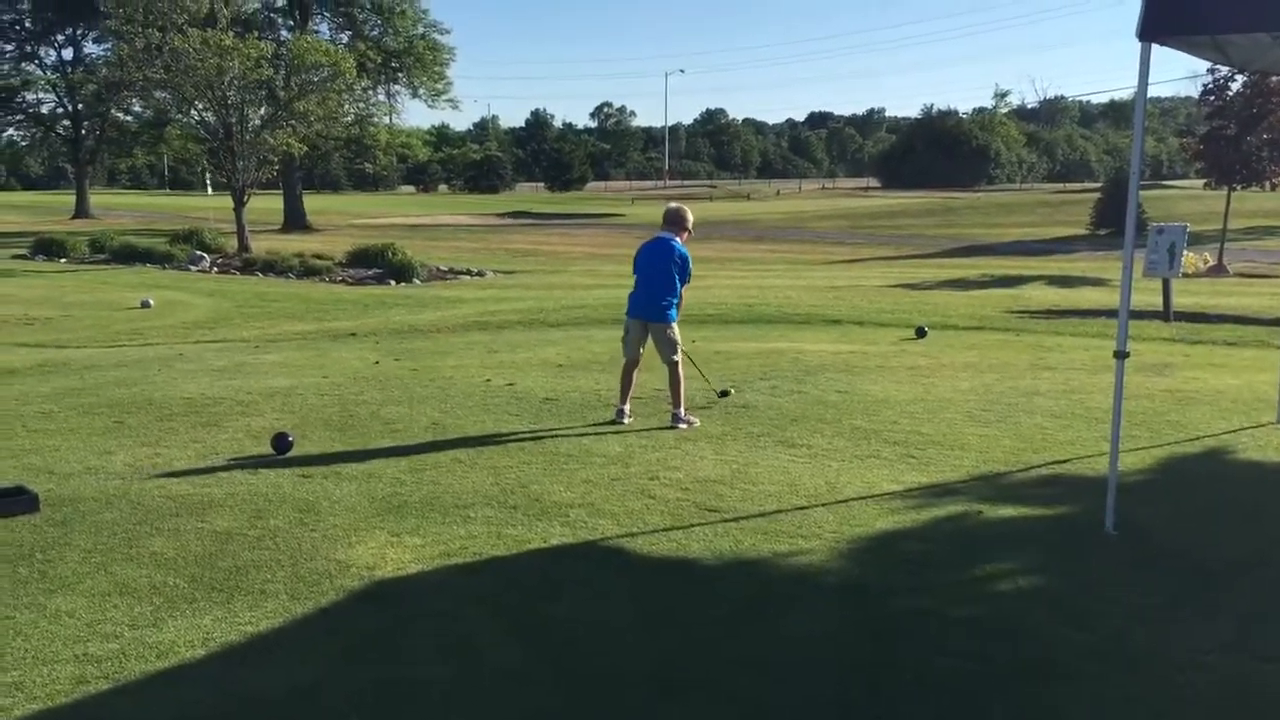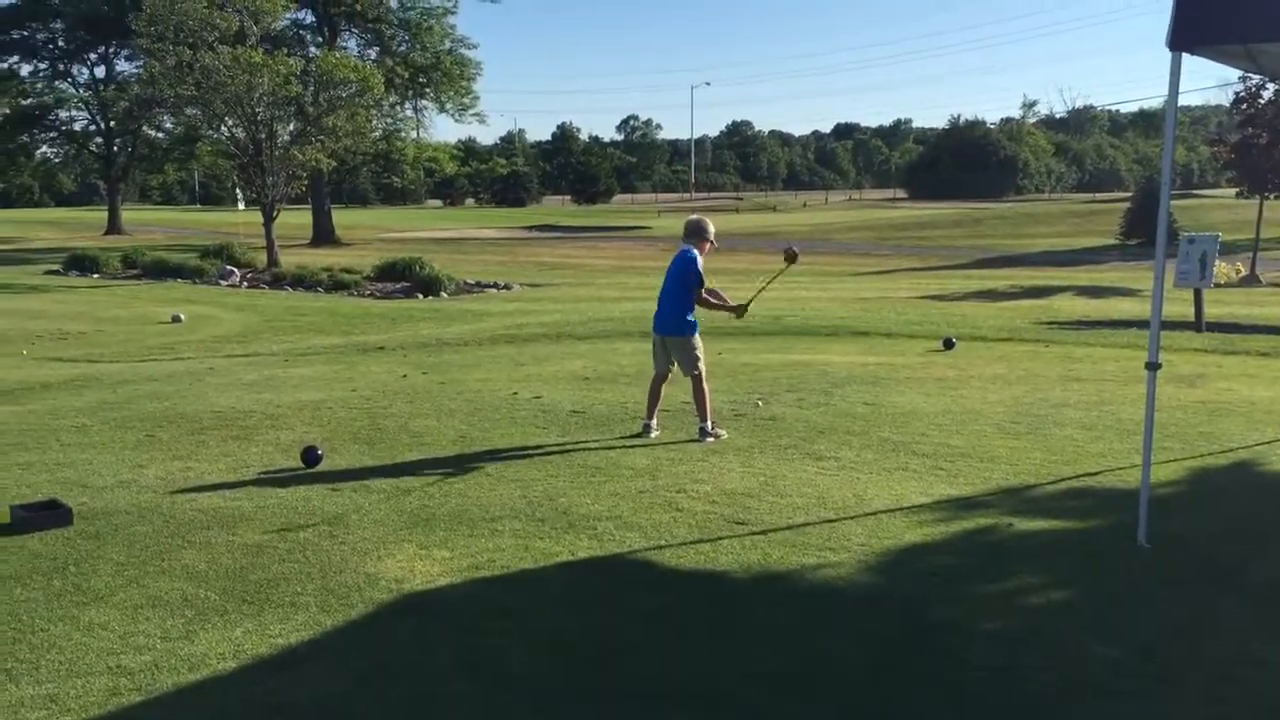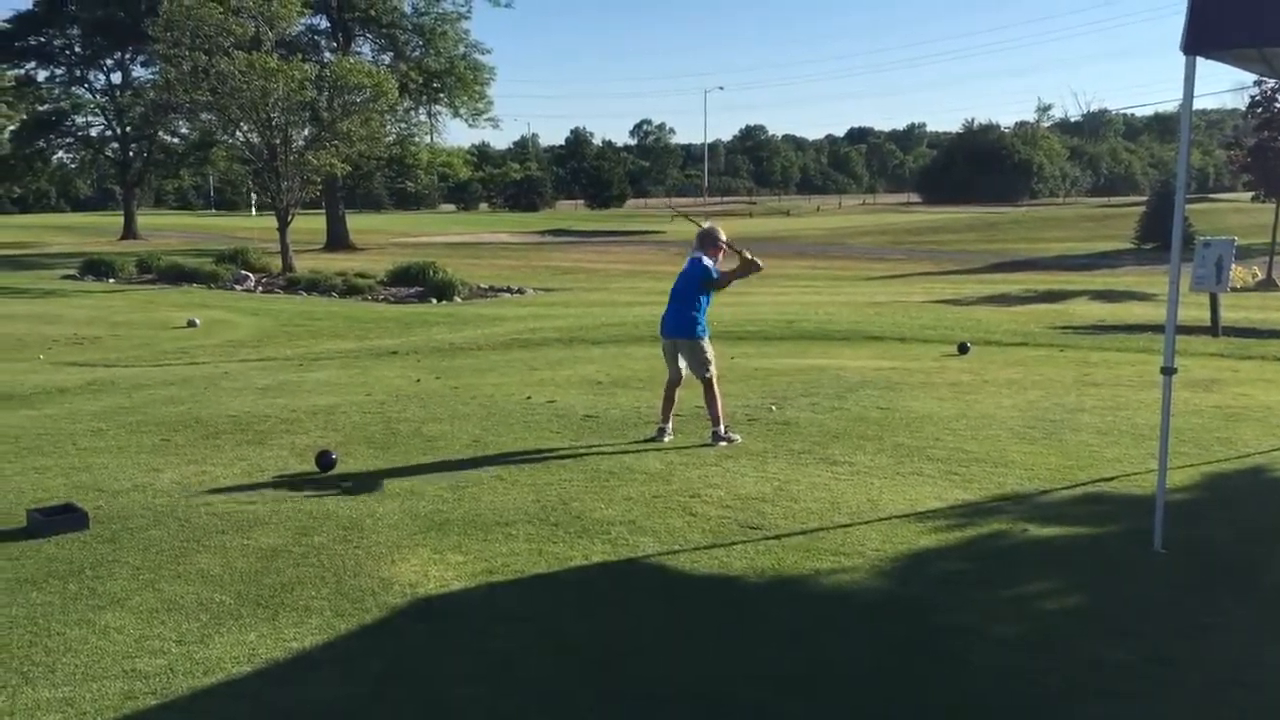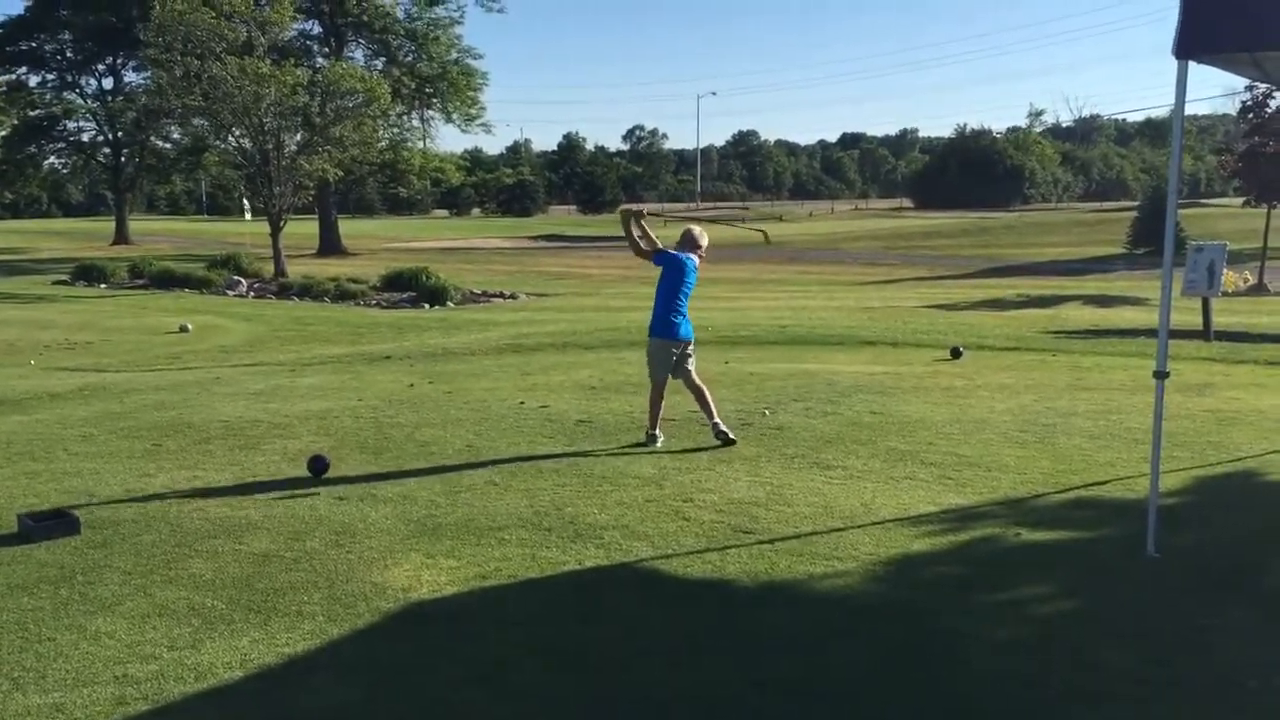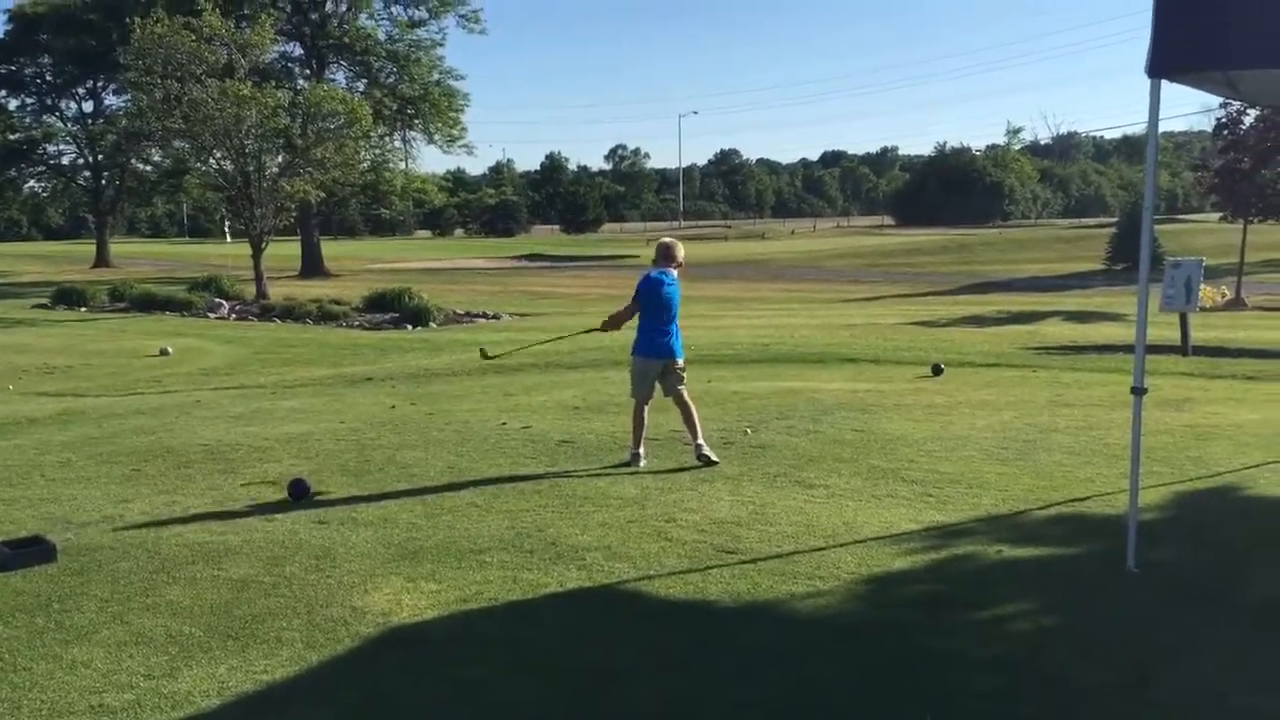
dt=0.5s
person 1, frame 1
left shoulder: (645, 248)
right shoulder: (682, 254)
left elbow: (640, 279)
right elbow: (680, 293)
right wrist: (674, 318)
left hip: (636, 311)
right hip: (663, 314)
left knee: (631, 361)
right knee: (674, 363)
left ankle: (622, 409)
right ankle: (679, 414)
person 1, frame 2
left shoulder: (680, 258)
right shoulder: (693, 260)
left elbow: (708, 290)
right elbow: (699, 298)
left wrist: (731, 306)
right wrist: (730, 308)
left hip: (661, 325)
right hip: (681, 327)
left knee: (660, 374)
right knee: (697, 376)
left ankle: (649, 423)
right ankle: (706, 427)
person 1, frame 3
left shoulder: (696, 263)
right shoulder: (700, 264)
left elbow: (716, 282)
right elbow: (715, 283)
left wrist: (743, 267)
right wrist: (742, 269)
left hip: (670, 329)
right hip: (692, 331)
left knee: (675, 378)
right knee: (709, 379)
left ankle: (664, 427)
right ankle: (719, 431)
person 1, frame 4
left shoulder: (676, 260)
right shoulder: (692, 265)
left elbow: (642, 252)
right elbow: (658, 250)
left wrist: (630, 224)
right wrist: (639, 224)
left hip: (663, 331)
right hip: (683, 333)
left knee: (658, 383)
right knee: (692, 380)
left ankle: (654, 432)
right ankle: (716, 424)
person 1, frame 5
left shoulder: (651, 279)
right shoulder: (674, 282)
left elbow: (632, 310)
left wrist: (614, 322)
right wrist: (616, 318)
left hip: (646, 351)
right hip: (672, 351)
left knee: (641, 402)
right knee: (681, 398)
left ankle: (637, 452)
right ankle: (699, 445)
